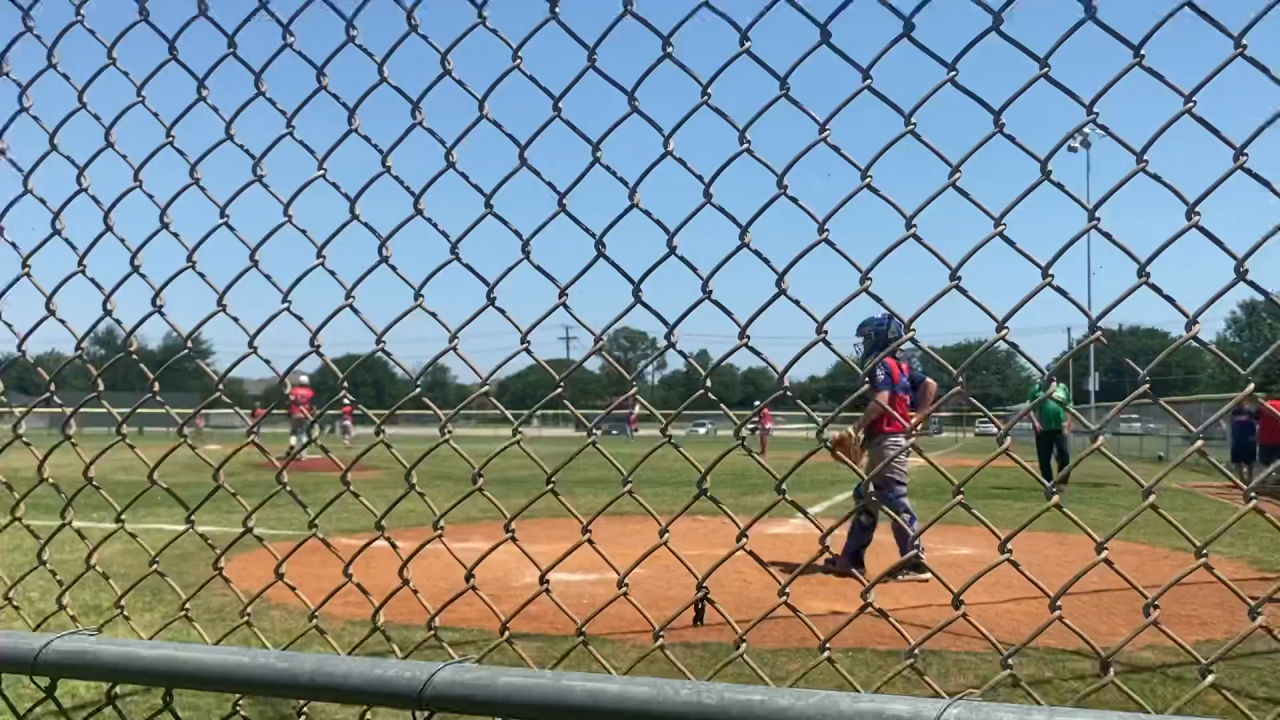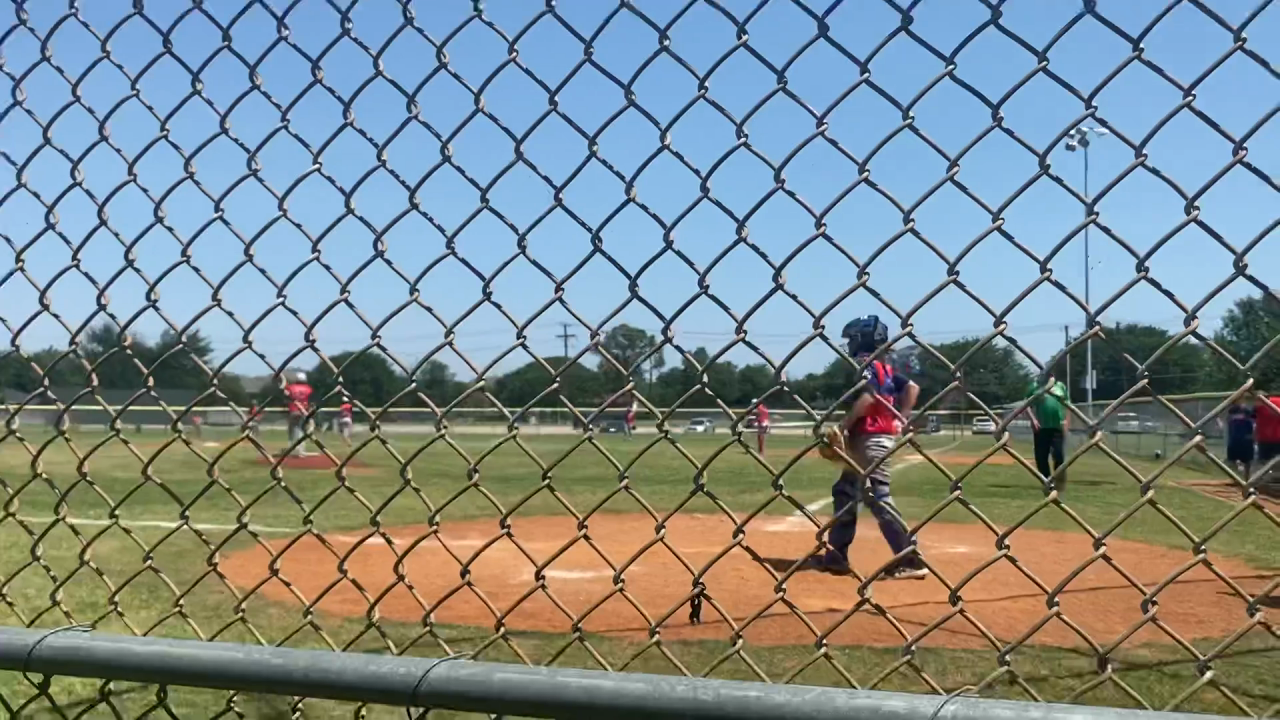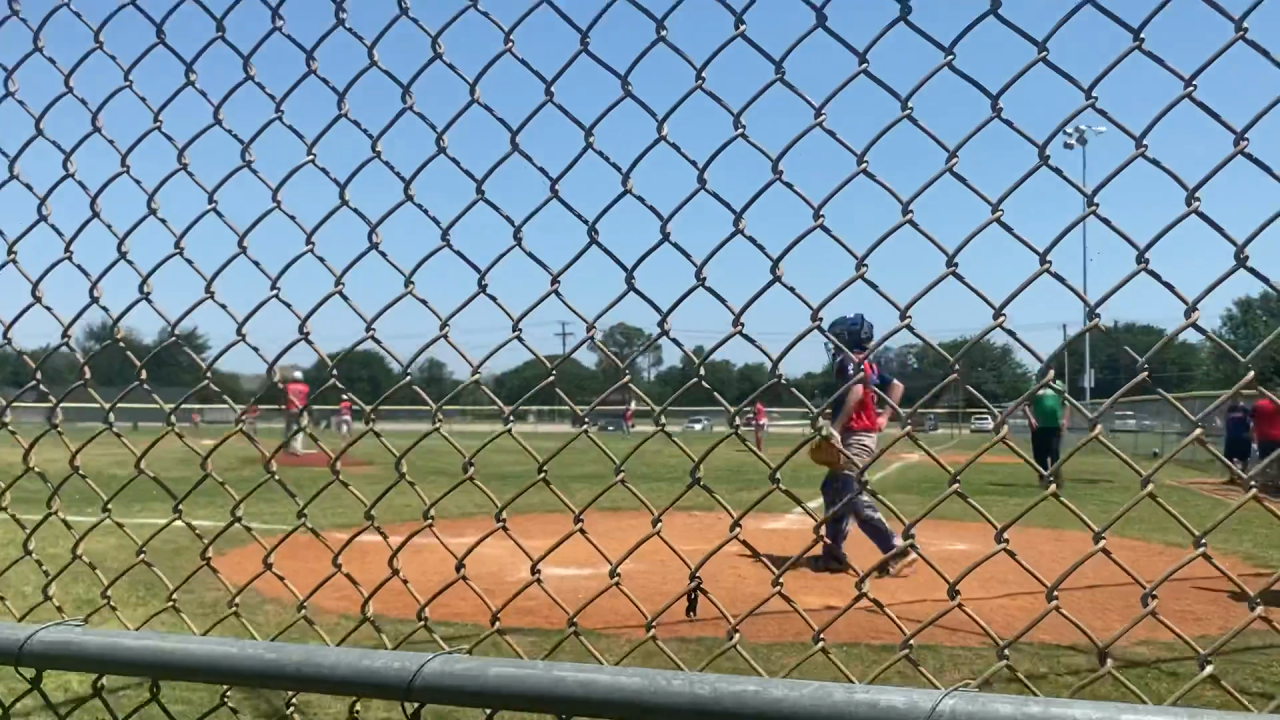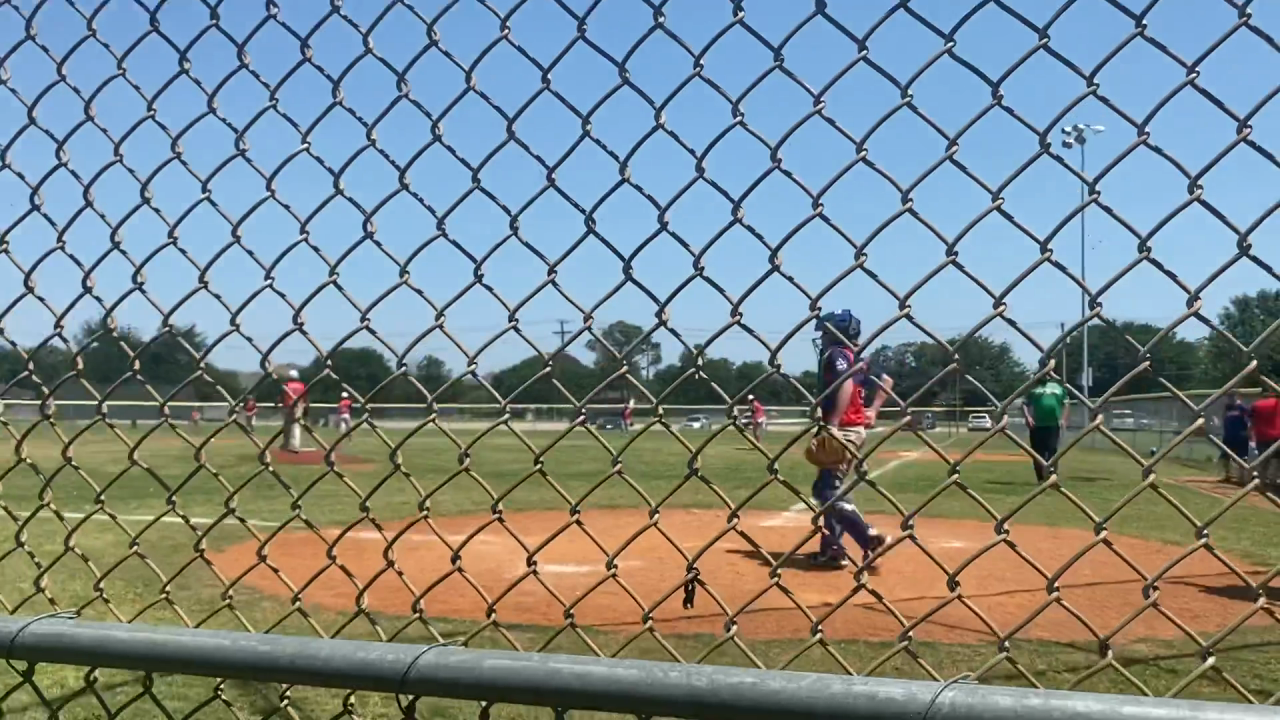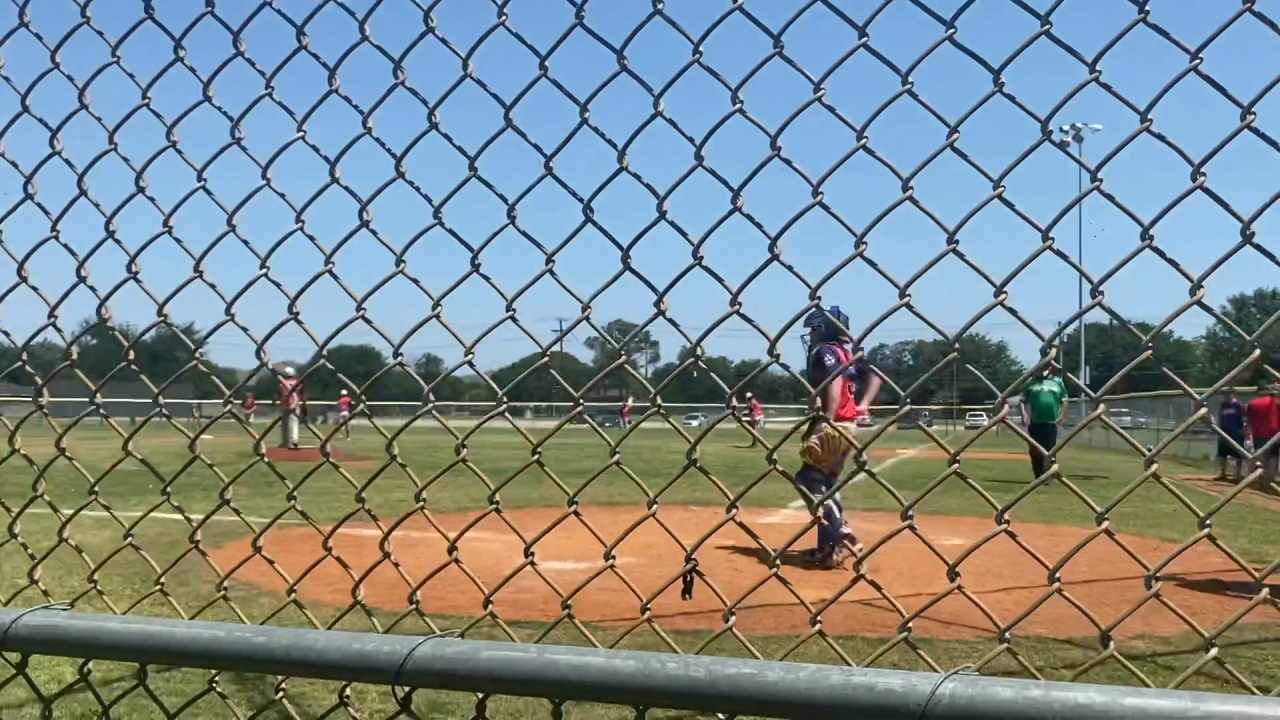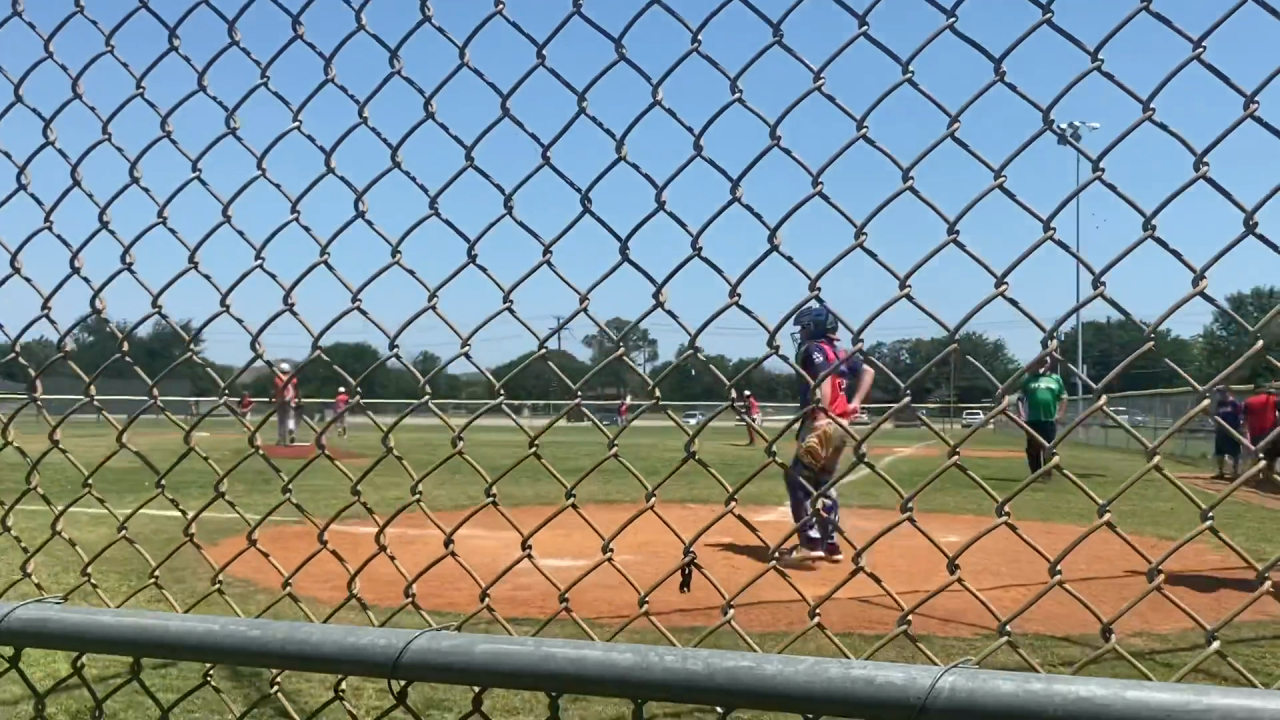
dt=0.1s
person 1, frame 1
left shoulder: (878, 363)
right shoulder: (901, 365)
left elbow: (880, 399)
right elbow: (930, 385)
left wrist: (859, 426)
left hip: (888, 440)
right hip: (885, 440)
left knee: (894, 500)
right knee: (868, 498)
left ankle: (915, 564)
right ankle: (850, 557)
person 1, frame 2
left shoulder: (865, 363)
right shoulder: (885, 367)
left elbow: (867, 398)
right elbow: (912, 387)
left wrist: (844, 425)
right wrist: (900, 418)
left hip: (870, 440)
right hip: (878, 438)
left knee: (879, 500)
right knee: (846, 493)
left ankle: (910, 560)
right ankle: (836, 555)
person 1, frame 3
left shoulder: (848, 359)
right shoulder: (868, 364)
left elbow: (855, 392)
right elbow: (897, 386)
left wrist: (836, 425)
right wrist: (885, 416)
left hip: (854, 436)
right hip: (863, 435)
left knee: (854, 497)
right knee: (834, 491)
left ankle: (897, 550)
right ankle: (832, 553)
person 1, frame 4
left shoulder: (835, 354)
right shoulder: (858, 360)
left elbow: (846, 387)
right elbow: (886, 381)
left wrist: (832, 424)
right wrist: (873, 410)
left hip: (842, 430)
right hip: (854, 429)
left knee: (828, 491)
right knee: (827, 488)
left ankle: (871, 539)
right ankle: (832, 550)
person 1, frame 5
left shoulder: (824, 351)
right shoulder: (848, 355)
left elbow: (834, 381)
right elbow: (875, 376)
left wrist: (828, 420)
right wrist: (864, 404)
left hip: (831, 426)
right hip: (847, 426)
left knee: (810, 481)
right knee: (828, 484)
left ankle: (842, 537)
right ankle: (834, 545)
person 1, frame 6
left shoulder: (813, 349)
right shoulder: (839, 352)
left elbow: (824, 379)
right elbow: (868, 371)
left wrist: (821, 417)
right wrist: (855, 402)
left hip: (821, 424)
right hip: (840, 423)
left knee: (799, 478)
right knee: (823, 482)
left ankle: (811, 541)
right ankle: (828, 544)
